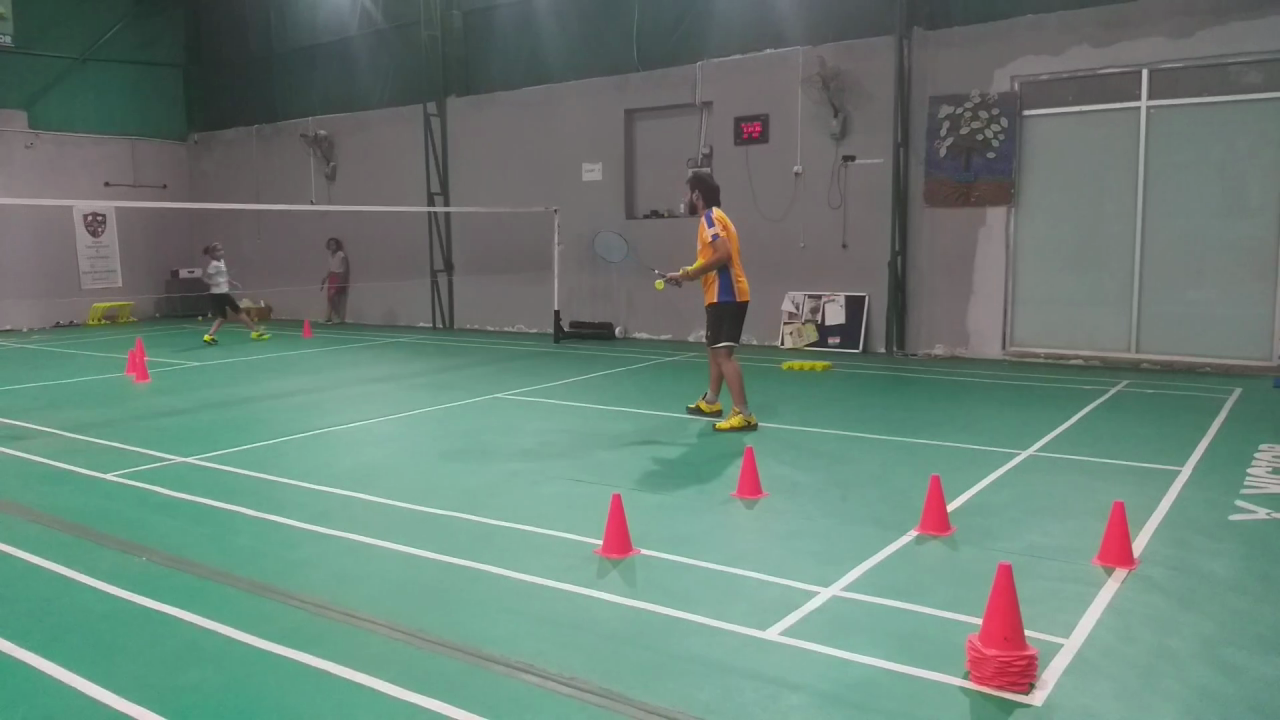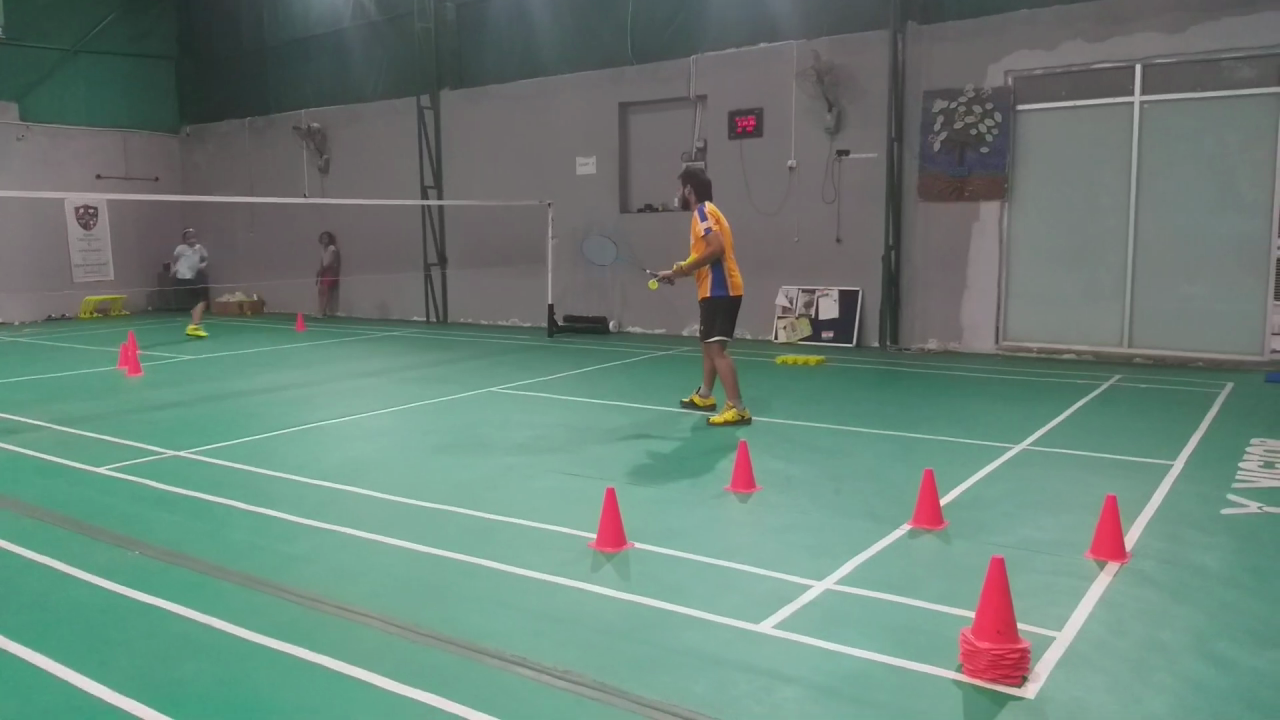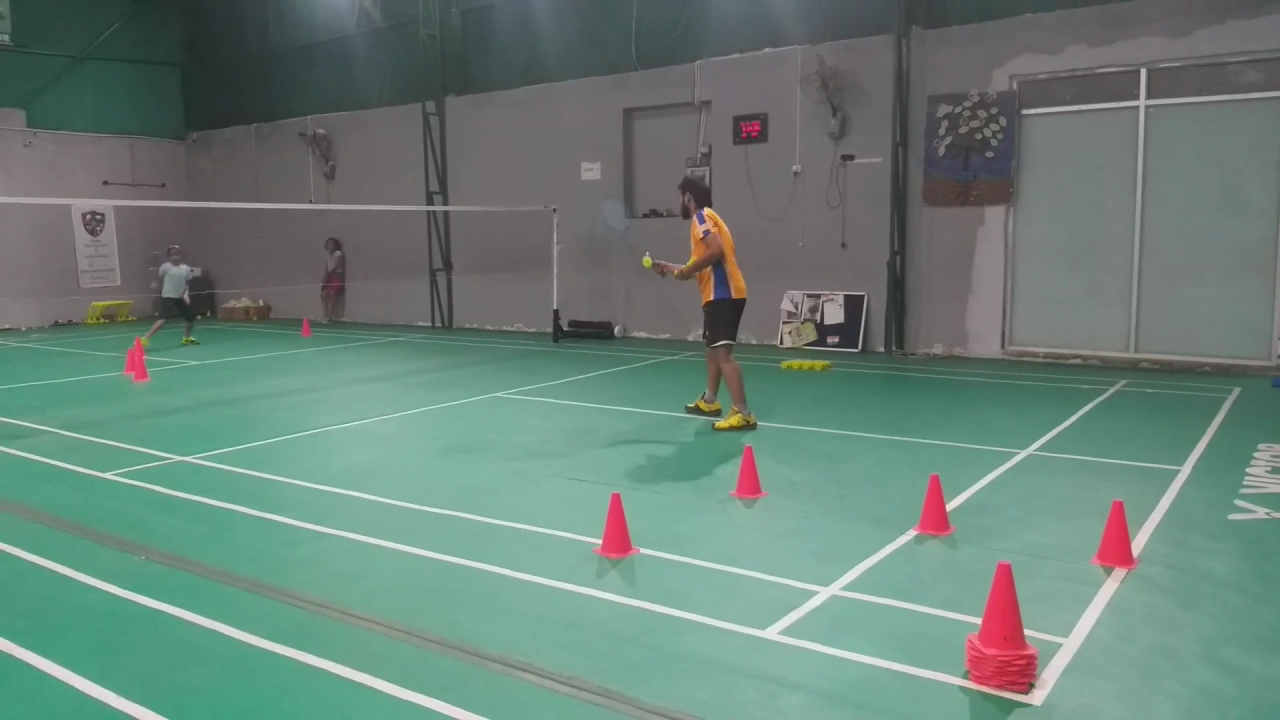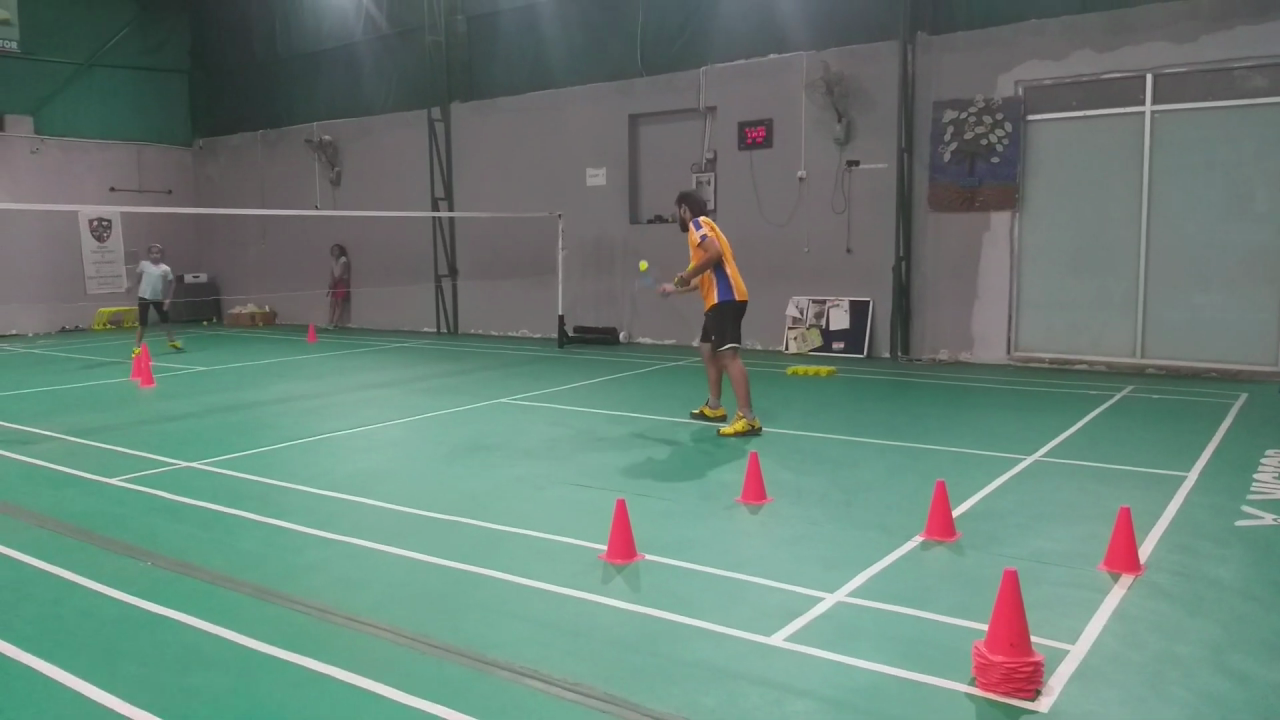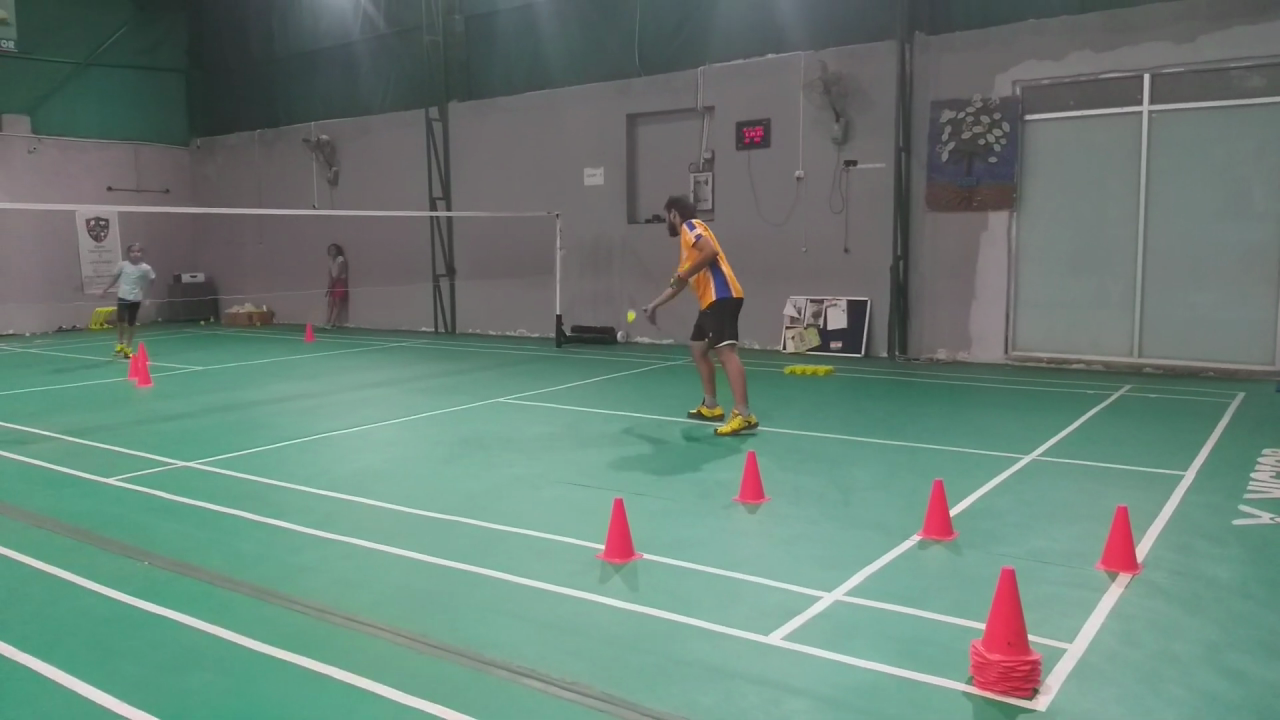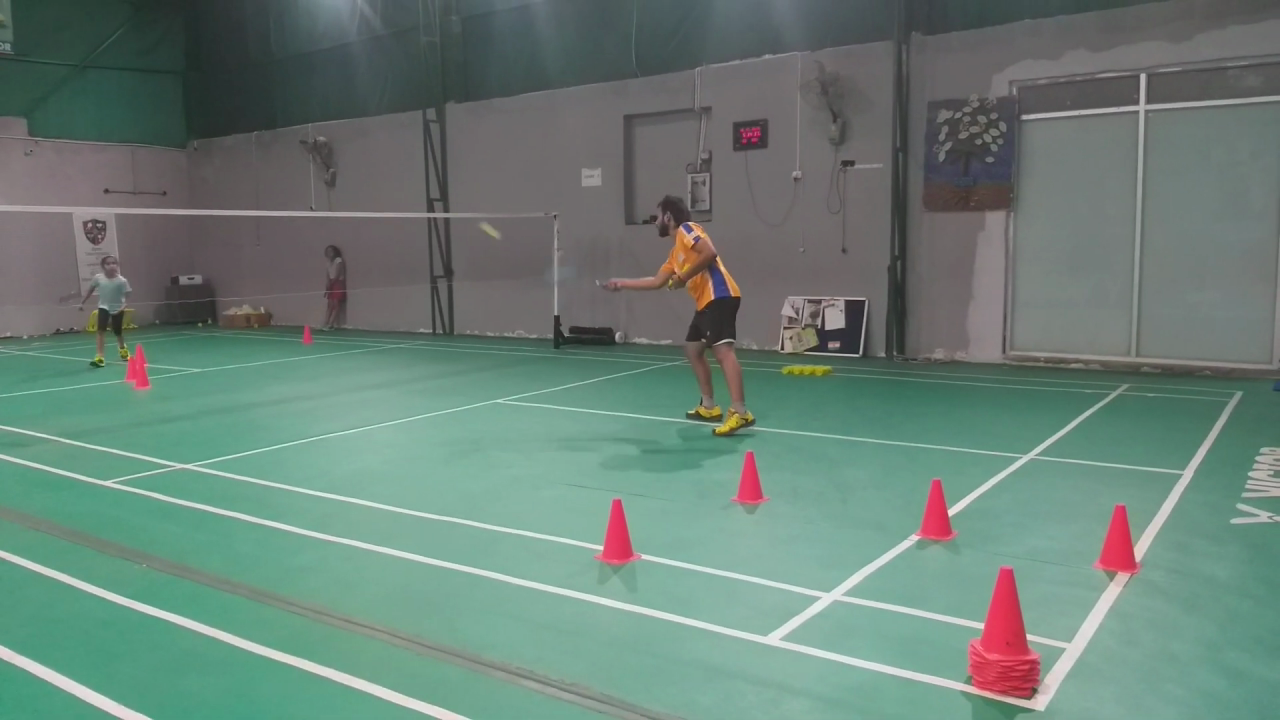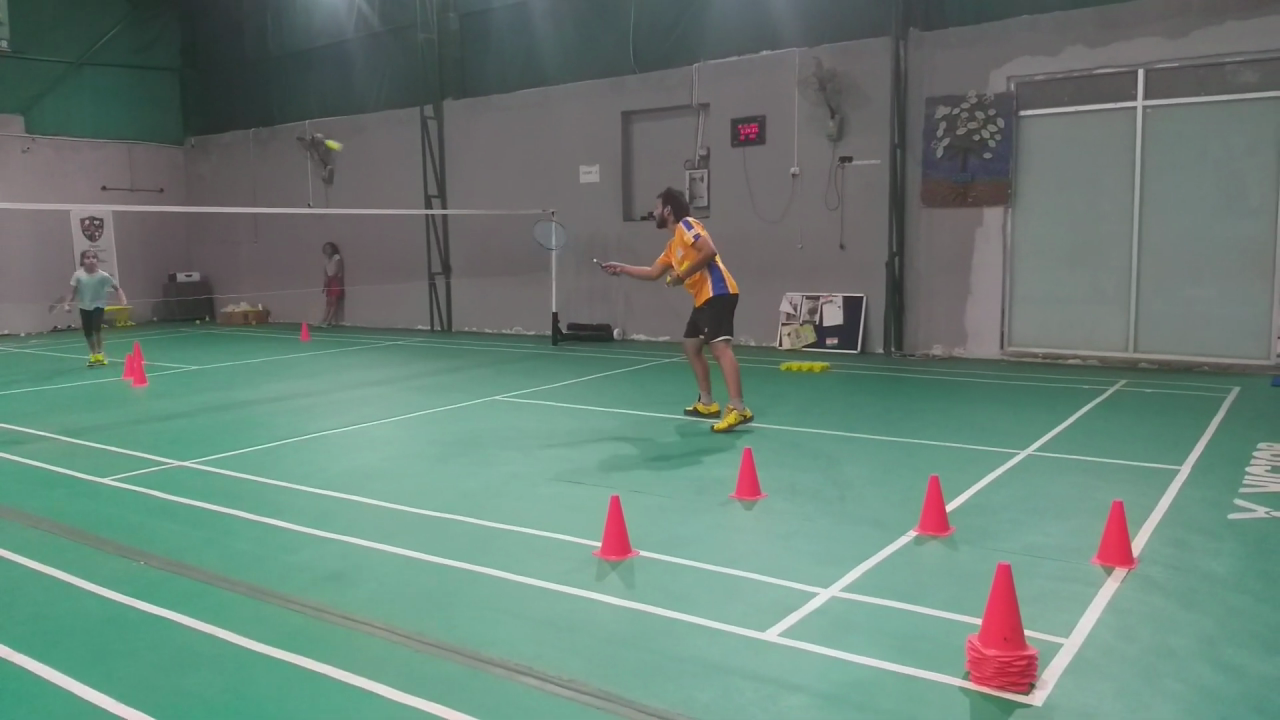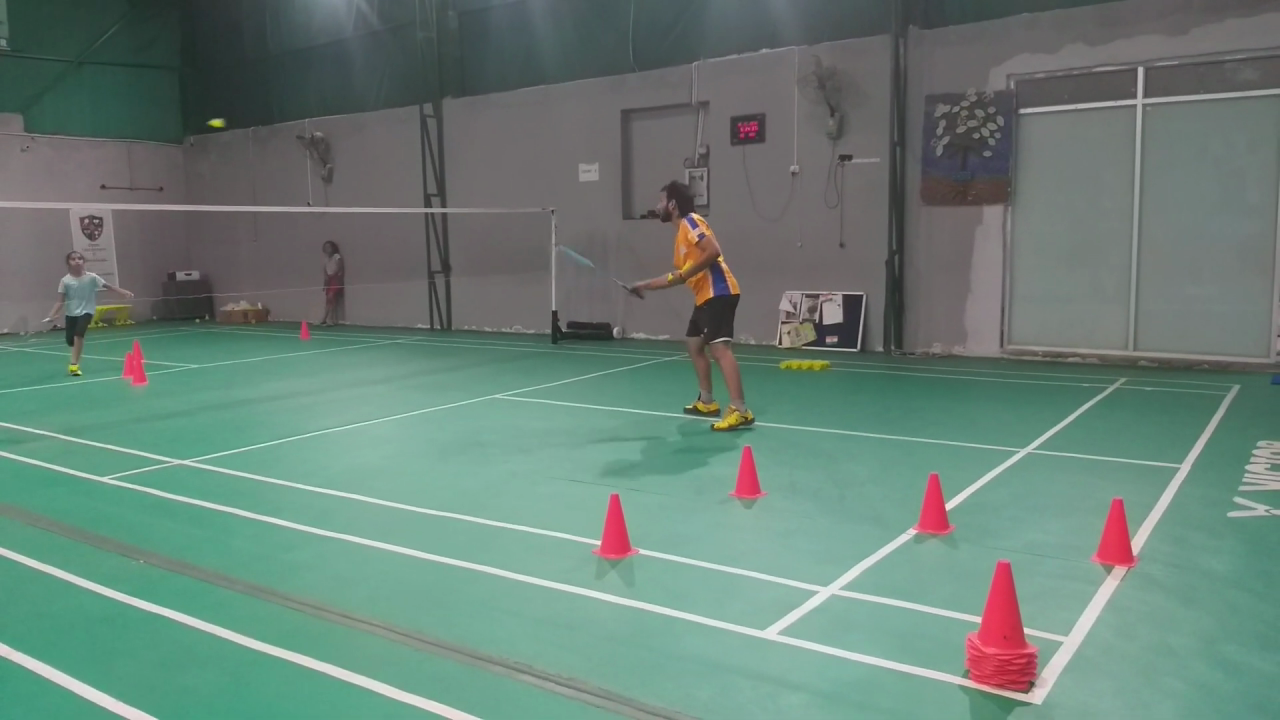
dt=0.2s
person 1, frame 1
left shoulder: (710, 217)
right shoulder: (714, 218)
left elbow: (723, 255)
left wrist: (693, 272)
right wrist: (685, 275)
left hip: (725, 297)
right hip: (723, 296)
left knee: (723, 354)
right knee: (715, 351)
left ankle: (744, 415)
right ankle: (710, 402)
person 1, frame 2
left shoulder: (703, 212)
right shoulder: (706, 212)
left elbow: (717, 249)
left wrist: (687, 267)
right wrist: (676, 272)
left hip: (719, 291)
right hip: (718, 290)
left knee: (716, 348)
right knee: (709, 345)
left ankle: (738, 409)
right ankle: (704, 396)
person 1, frame 3
left shoulder: (702, 216)
right shoulder: (707, 218)
left elbow: (716, 251)
left wrist: (687, 270)
right wrist: (671, 268)
left hip: (722, 295)
right hip: (720, 294)
left knee: (722, 352)
right knee: (713, 350)
left ankle: (743, 414)
right ankle: (709, 402)
person 1, frame 4
left shoulder: (697, 224)
right shoulder: (702, 228)
left elbow: (715, 253)
right elbow: (703, 279)
left wrist: (687, 275)
right wrist: (675, 287)
left hip: (725, 299)
right hip: (719, 300)
left knee: (729, 356)
right knee: (708, 351)
left ankle: (747, 418)
right ankle: (714, 407)
person 1, frame 5
left shoulder: (690, 225)
right shoulder: (687, 238)
left elbow: (711, 252)
right elbow: (679, 286)
left wrist: (683, 275)
right wrist: (655, 305)
left hip: (722, 297)
right hip: (711, 300)
left knee: (726, 353)
right knee: (698, 350)
left ankle: (744, 415)
right ankle: (711, 406)
person 1, frame 6
left shoulder: (687, 229)
right shoulder: (677, 247)
left elbow: (710, 253)
right elbow: (657, 280)
left wrist: (683, 277)
right wrist: (622, 283)
left hip: (719, 297)
right hip: (707, 302)
left knee: (724, 351)
right knee: (693, 351)
left ankle: (740, 413)
right ankle: (709, 406)
person 1, frame 7
left shoulder: (687, 225)
right shoulder: (673, 244)
left elbow: (710, 251)
right elbow: (654, 273)
left wrist: (682, 274)
right wrist: (621, 268)
left hip: (718, 294)
right hip: (704, 299)
left knee: (721, 348)
right knee: (691, 347)
left ankle: (739, 409)
right ankle: (707, 403)
person 1, frame 8
left shoulder: (691, 222)
right shoulder: (681, 234)
left elbow: (714, 252)
right elbow: (676, 274)
left wrist: (685, 274)
right wrist: (646, 285)
left hip: (719, 293)
right hip: (706, 297)
left knee: (720, 348)
right knee: (694, 345)
left ankle: (740, 411)
right ankle: (707, 402)
